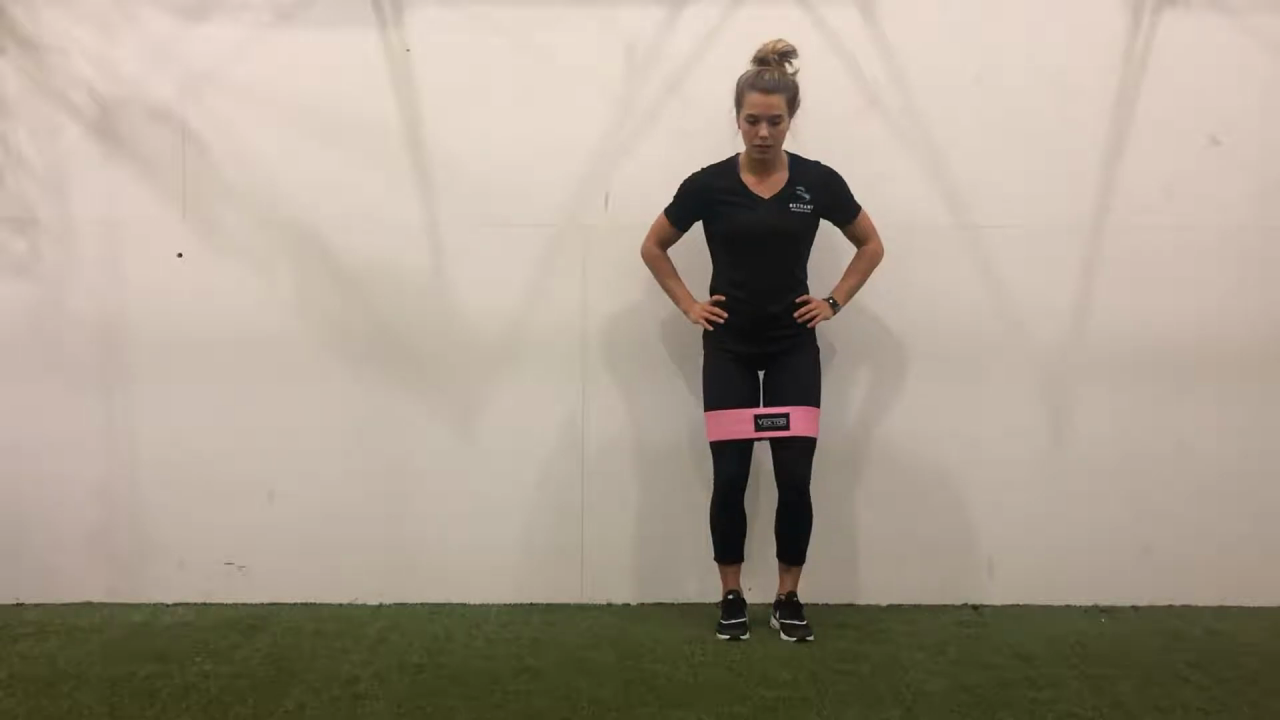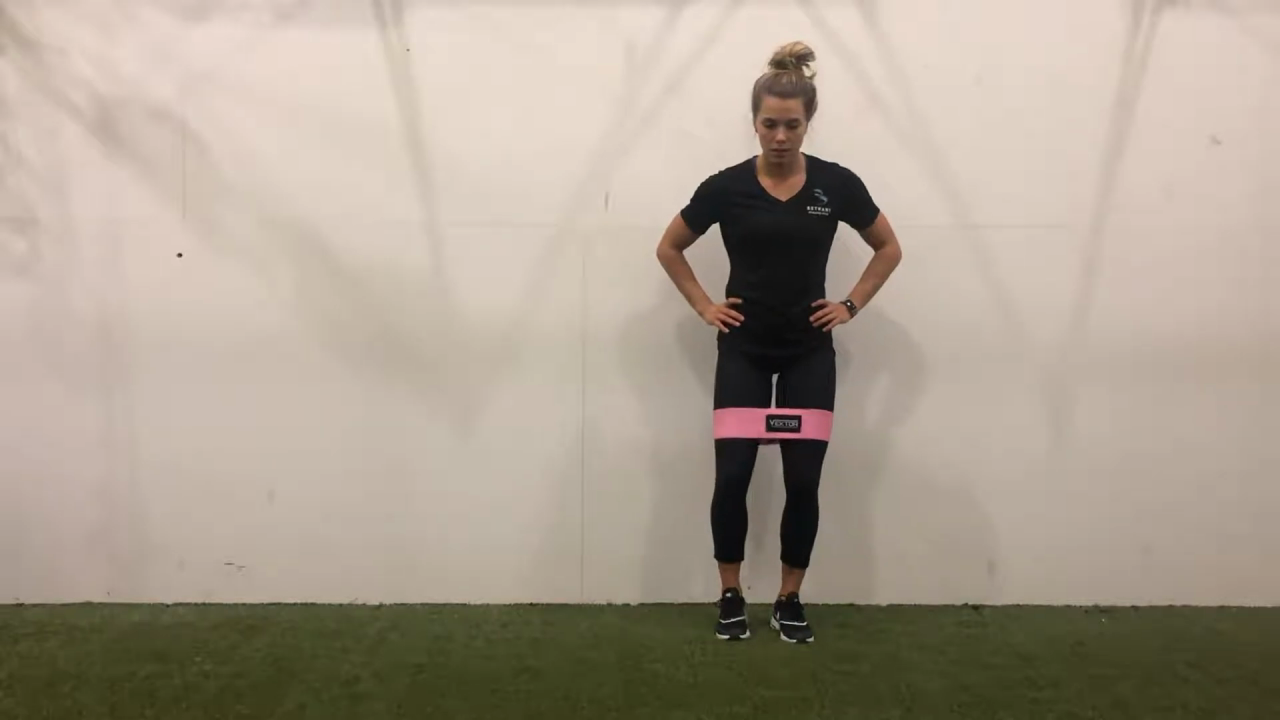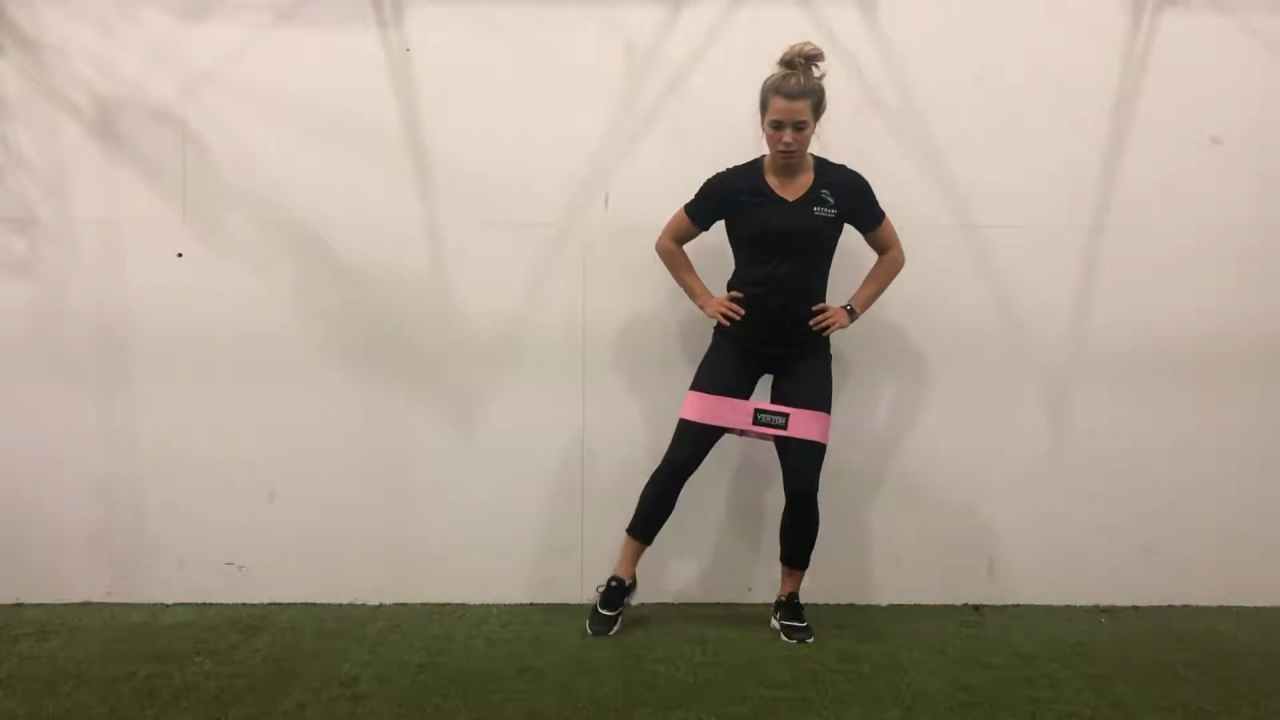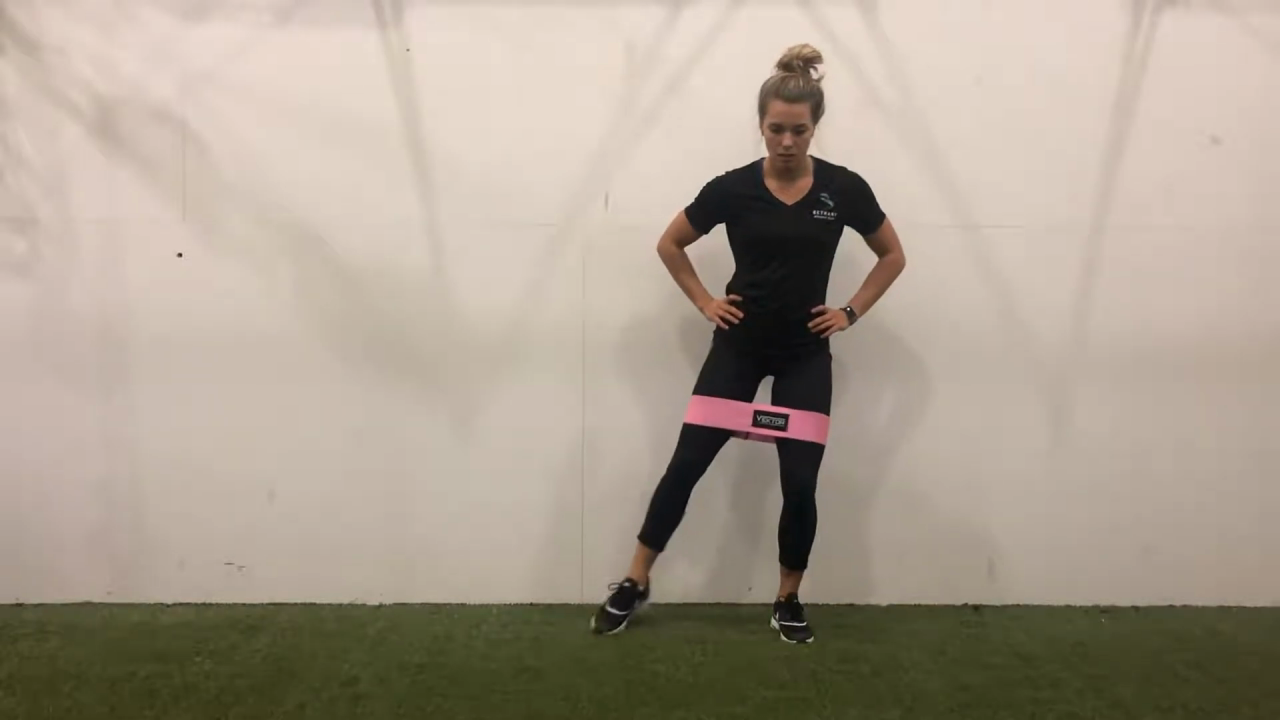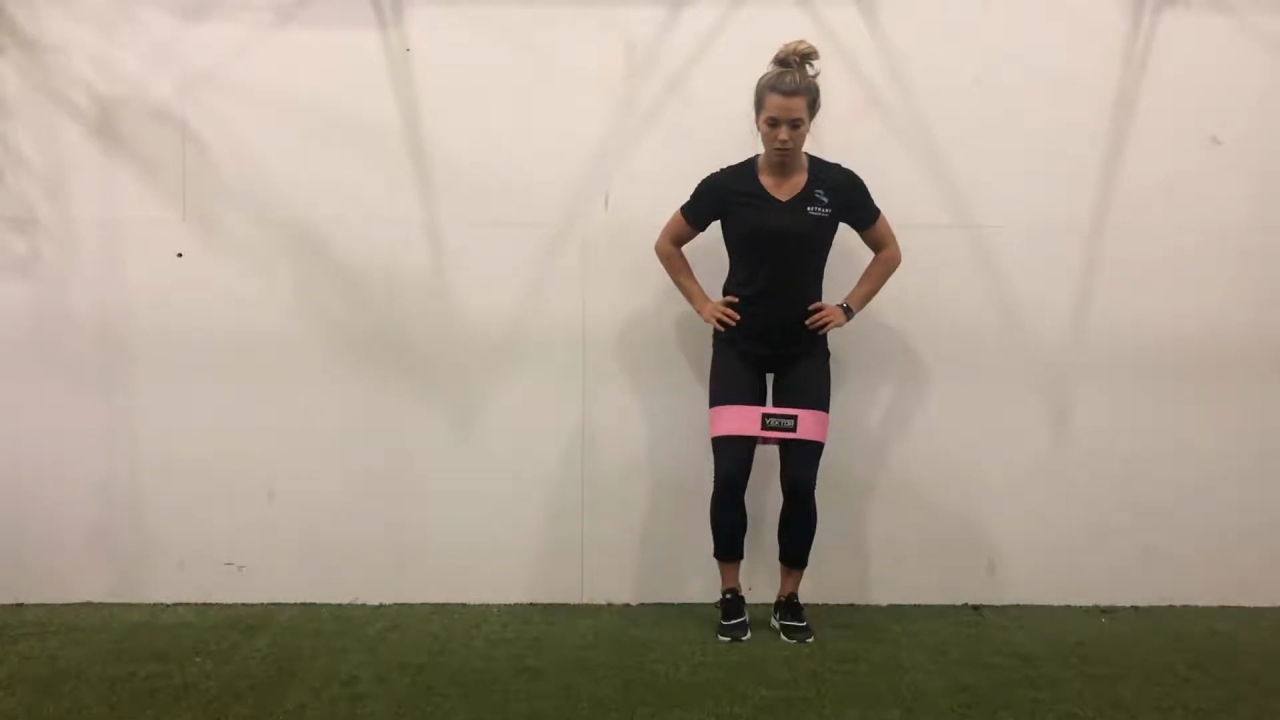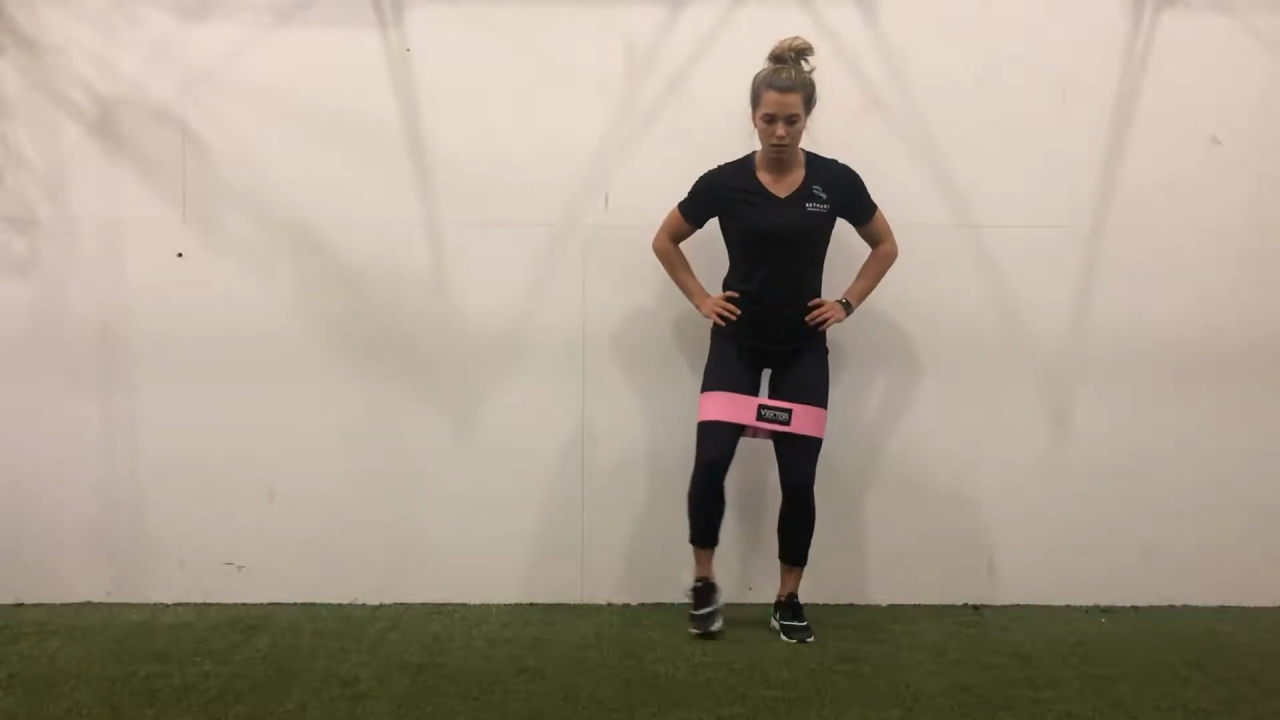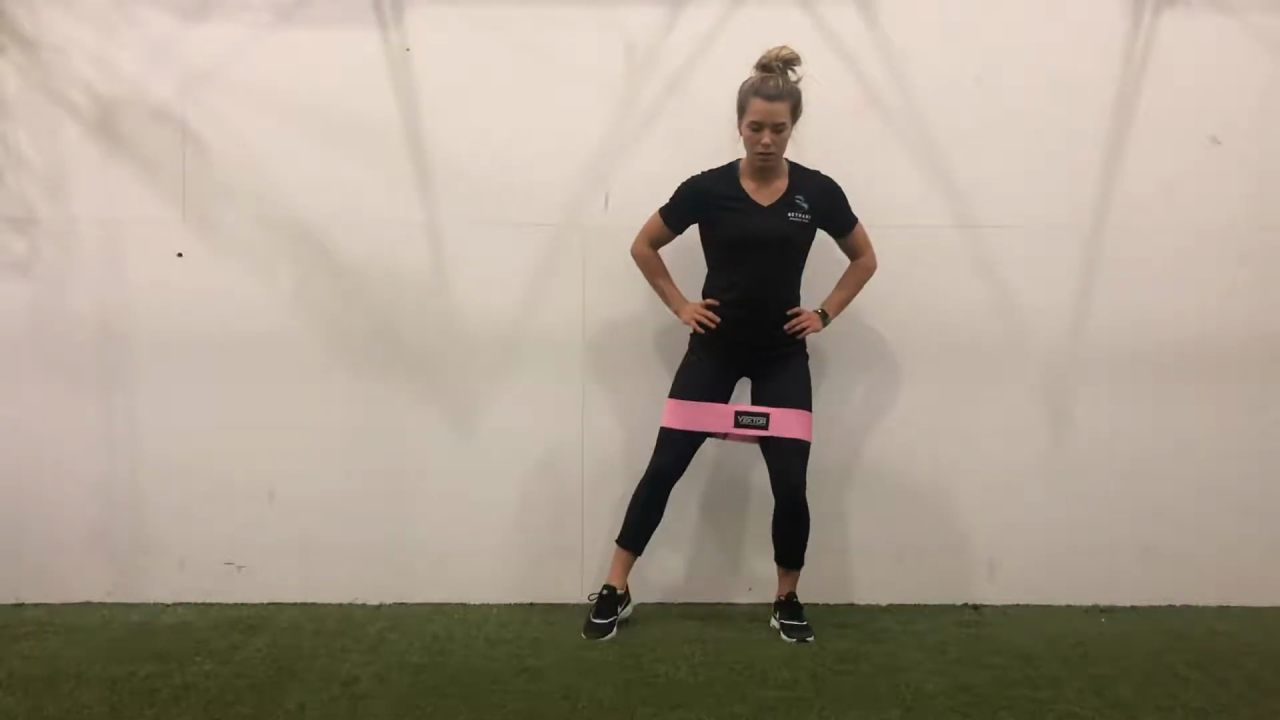
dt=0.4s
person 1, frame 1
left shoulder: (818, 181)
right shoulder: (709, 184)
left elbow: (870, 246)
right elbow: (653, 247)
left wrist: (833, 302)
right wrist: (689, 304)
left hip: (793, 348)
right hip: (729, 348)
left knee: (795, 481)
right knee: (730, 479)
left ankle: (788, 599)
right ankle: (731, 596)
person 1, frame 2
left shoulder: (836, 184)
right shoulder: (727, 186)
left elbow: (888, 249)
right elbow: (669, 249)
left wrist: (850, 305)
right wrist: (704, 305)
left hip: (808, 353)
right hip: (743, 350)
left knee: (802, 484)
right knee: (732, 478)
left ankle: (789, 600)
right ankle: (731, 595)
person 1, frame 3
left shoulder: (844, 186)
right shoulder: (732, 184)
left elbow: (892, 254)
right elbow: (668, 242)
left wrist: (851, 310)
right wrist: (704, 300)
left hip: (805, 353)
right hip: (737, 343)
left knee: (803, 485)
right knee: (680, 461)
left ankle: (788, 602)
right ankle: (621, 580)
person 1, frame 4
left shoulder: (844, 188)
right shoulder: (732, 188)
left elbow: (892, 256)
right elbow: (669, 244)
left wrist: (850, 312)
right wrist: (704, 301)
left hip: (805, 356)
right hip: (738, 346)
left knee: (800, 486)
right knee: (687, 465)
left ankle: (788, 601)
right ankle: (634, 583)
person 1, frame 5
left shoulder: (838, 184)
right shoulder: (727, 185)
left elbow: (888, 252)
right elbow: (667, 244)
left wrist: (848, 308)
right wrist: (702, 304)
left hip: (804, 353)
right hip: (738, 349)
left knee: (800, 484)
right knee: (730, 479)
left ankle: (788, 600)
right ankle: (731, 596)
person 1, frame 6
left shoulder: (836, 180)
right shoulder: (725, 181)
left elbow: (885, 246)
right elbow: (665, 241)
left wrist: (847, 303)
right wrist: (701, 299)
left hip: (802, 349)
right hip: (736, 343)
left knee: (799, 481)
right knee: (710, 464)
left ankle: (788, 600)
right ankle: (704, 584)
person 1, frame 7
left shoulder: (817, 191)
right shoulder: (706, 188)
left elbow: (864, 260)
right elbow: (644, 246)
left wrist: (824, 314)
right wrist: (679, 305)
left hip: (782, 357)
right hip: (714, 349)
left knee: (791, 487)
right knee: (664, 469)
left ankle: (787, 601)
right ankle: (614, 591)
